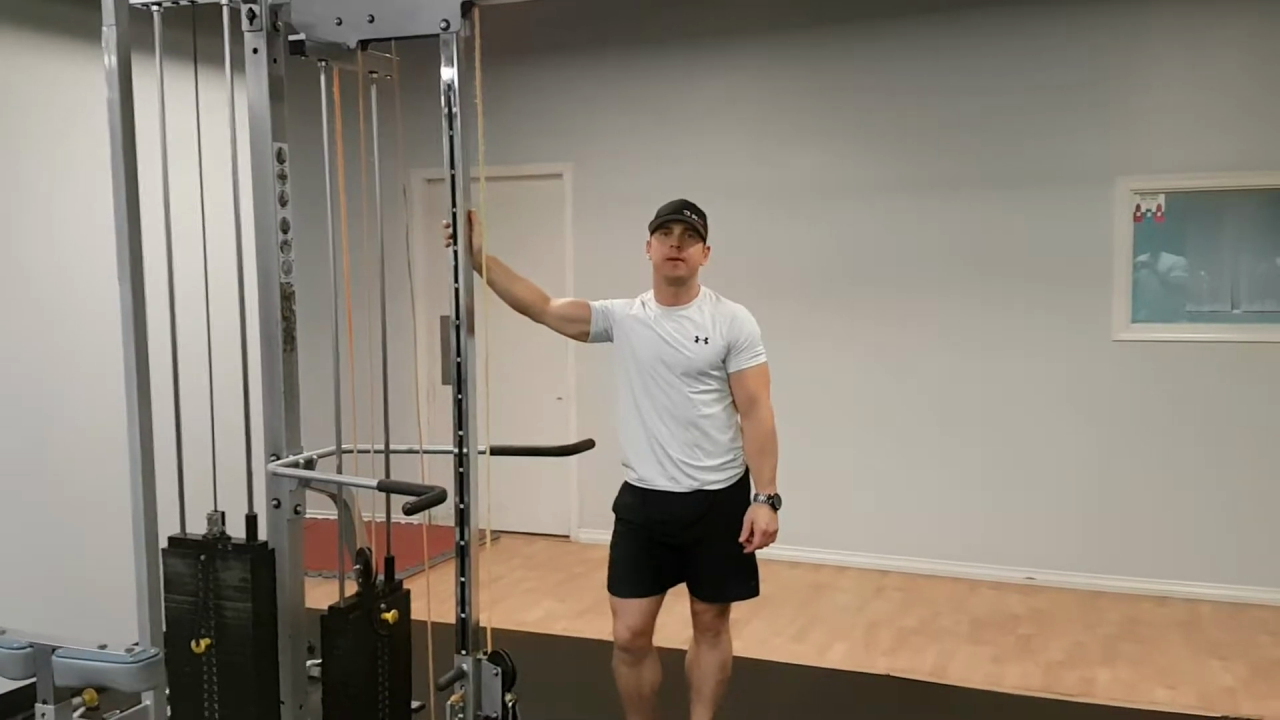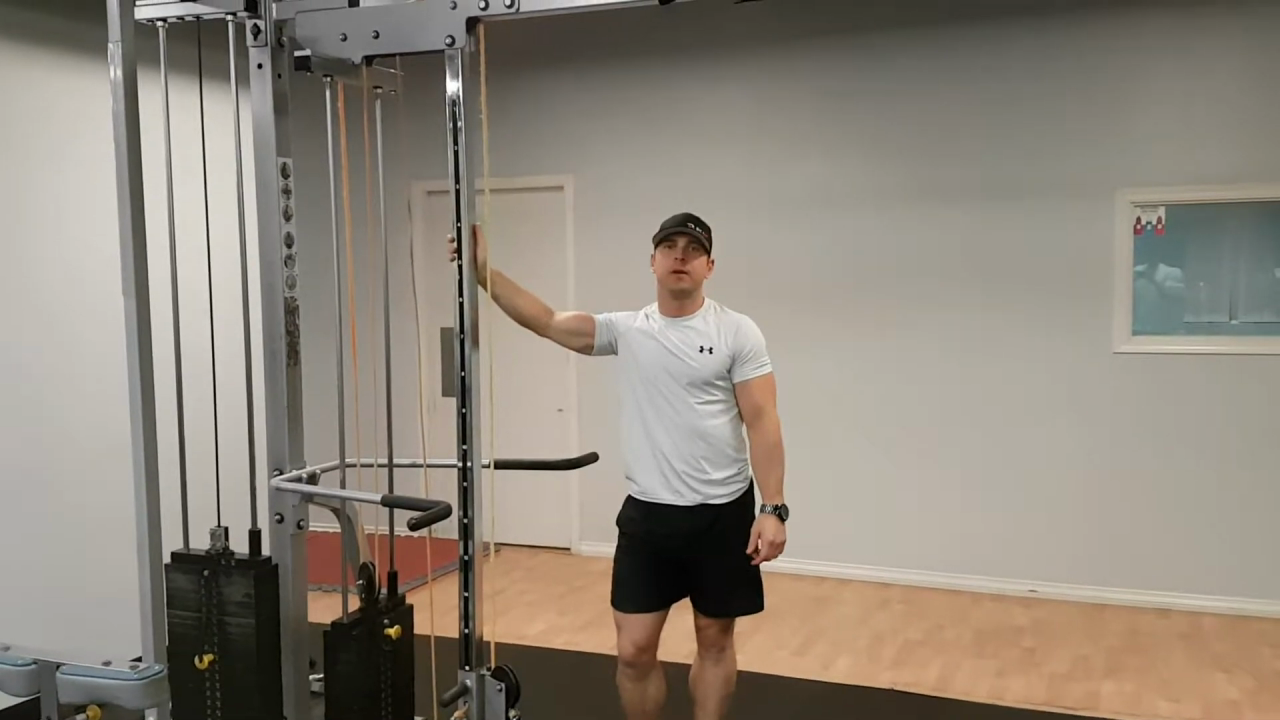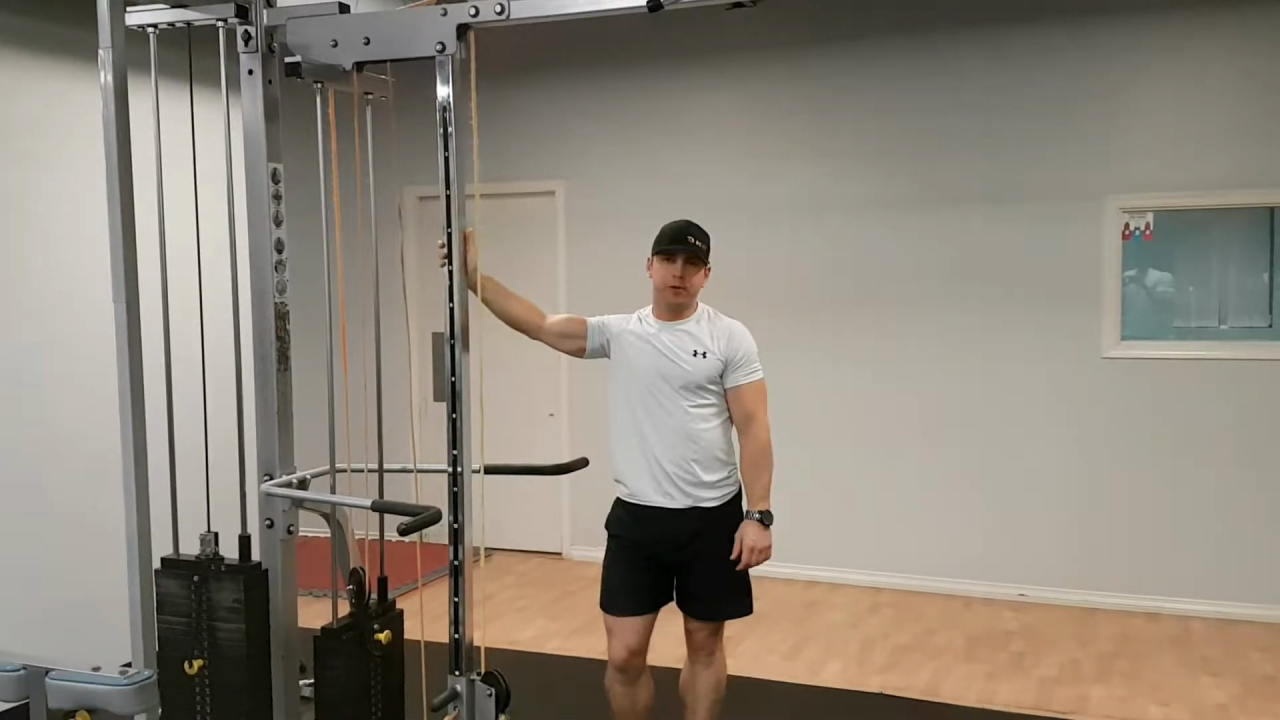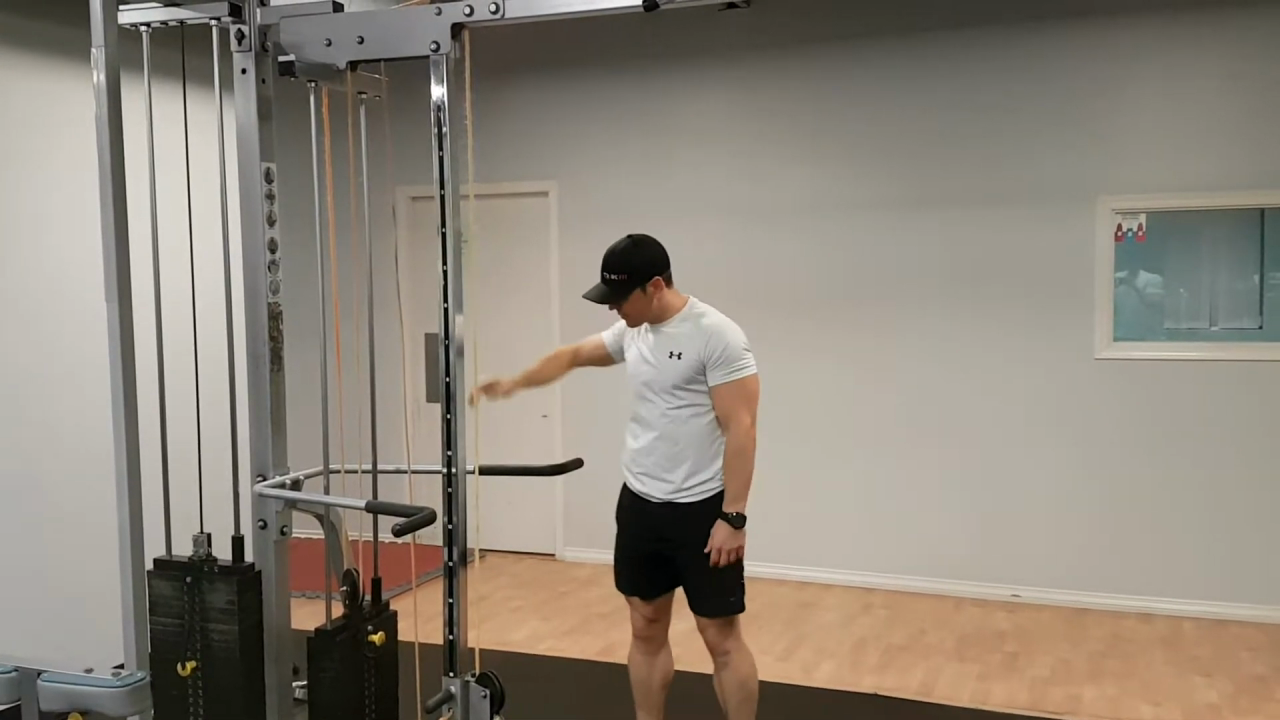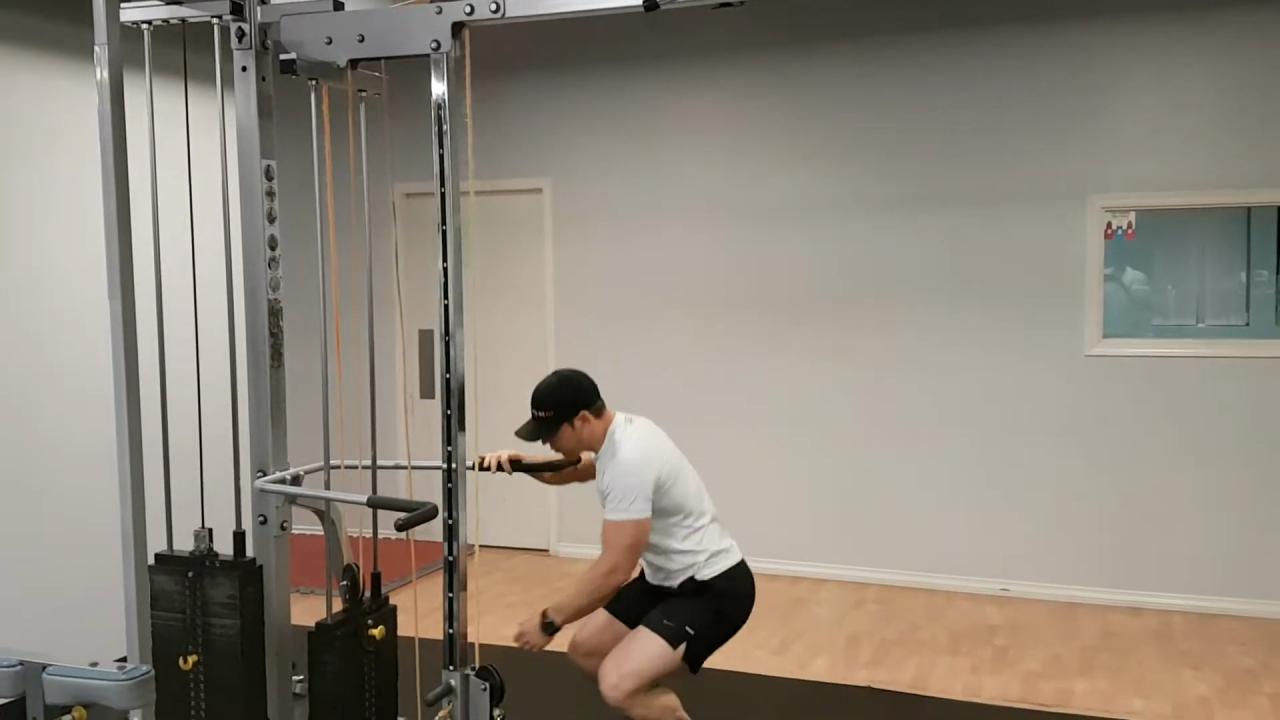
dt=1s
person 1, frame 1
left shoulder: (732, 321)
right shoulder: (622, 317)
left elbow: (755, 412)
right elbow: (541, 307)
left wrist: (765, 497)
right wrist: (480, 256)
left hip: (718, 499)
right hip: (644, 499)
left knee: (711, 624)
right knee: (630, 634)
person 1, frame 2
left shoulder: (737, 332)
right shoulder: (625, 329)
left elbow: (761, 422)
right elbow: (545, 321)
left wrist: (773, 509)
right wrist: (484, 269)
left hip: (722, 512)
right hip: (648, 513)
left knee: (715, 640)
right knee: (634, 650)
person 1, frame 3
left shoulder: (729, 337)
right shoulder: (618, 332)
left elbow: (753, 429)
right elbow: (537, 324)
left wrist: (758, 515)
right wrist: (474, 274)
left hip: (711, 517)
right hip: (637, 516)
left knee: (705, 645)
right knee: (624, 654)
person 1, frame 4
left shoulder: (717, 334)
right shoulder: (632, 331)
left elbow: (740, 429)
right elbow: (573, 354)
left wrist: (733, 517)
right wrist: (514, 382)
left hip: (702, 510)
right hip: (641, 505)
left knee: (721, 639)
right knee: (646, 632)
person 1, frame 5
left shoulder: (630, 460)
right shoulder: (618, 433)
left elbow: (614, 569)
right elbow: (575, 469)
left wrist: (548, 622)
right wrist: (522, 463)
left hip: (713, 588)
left knee: (618, 683)
right knee: (586, 649)
